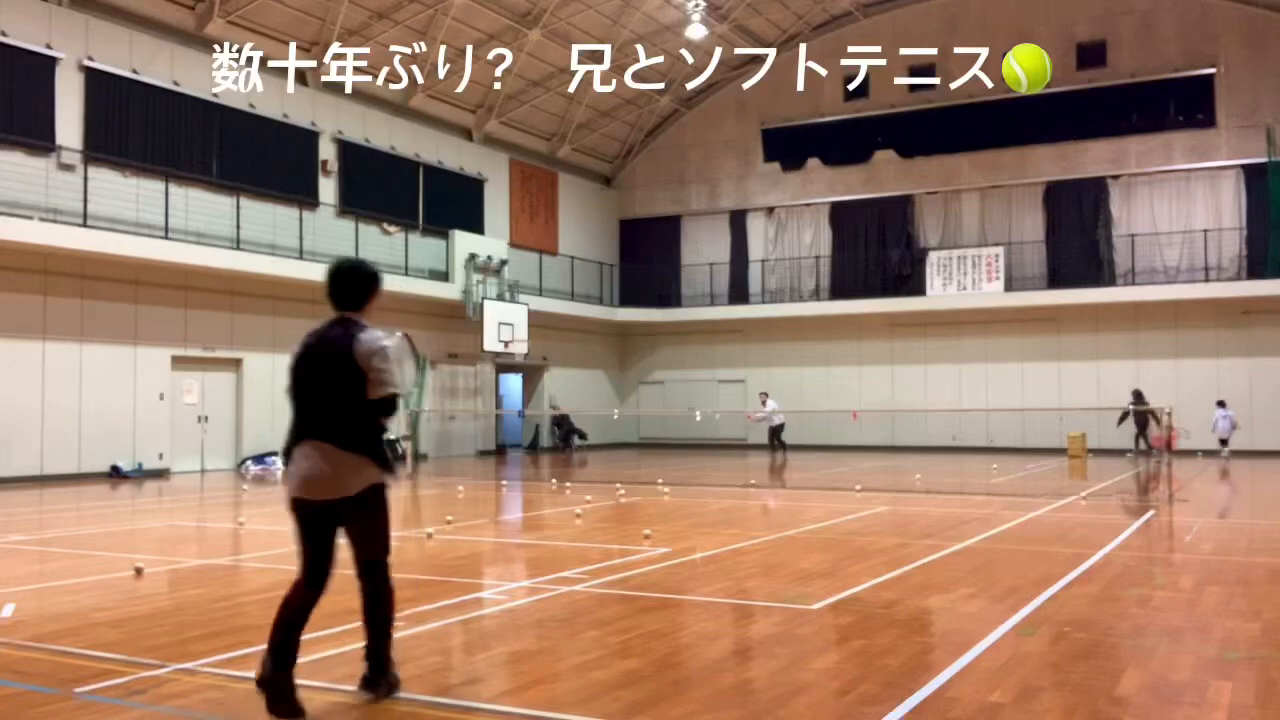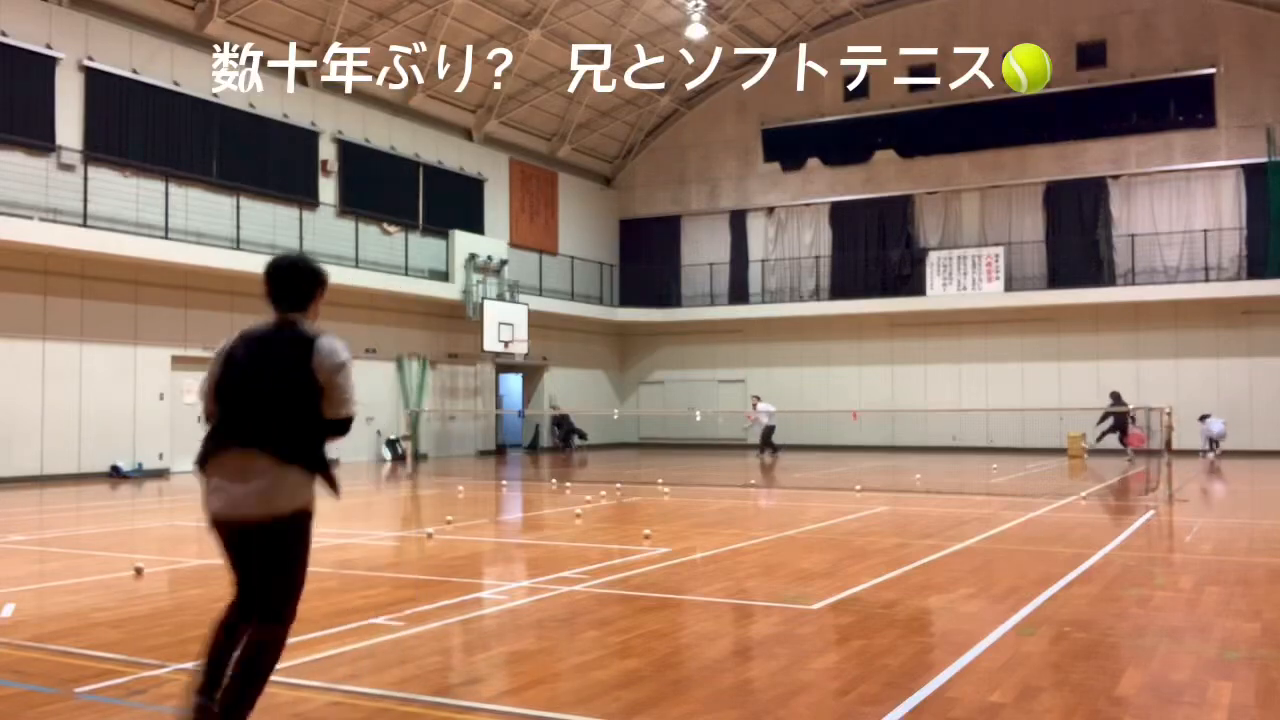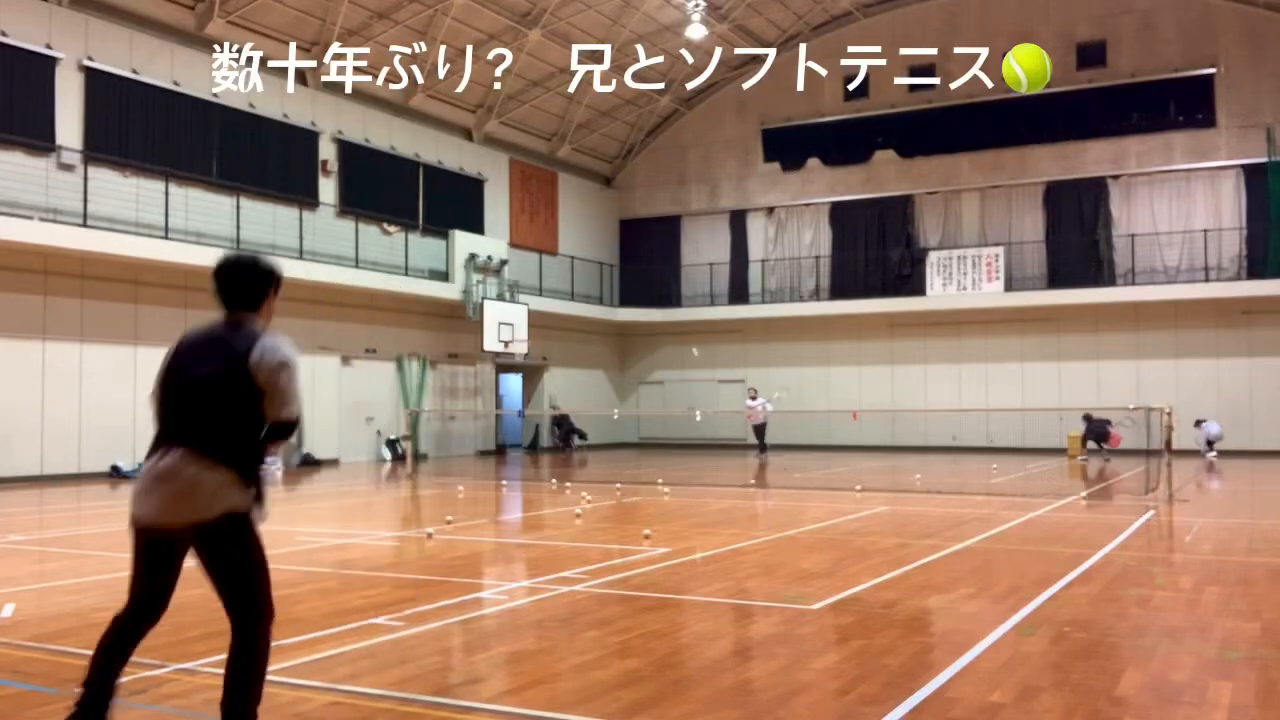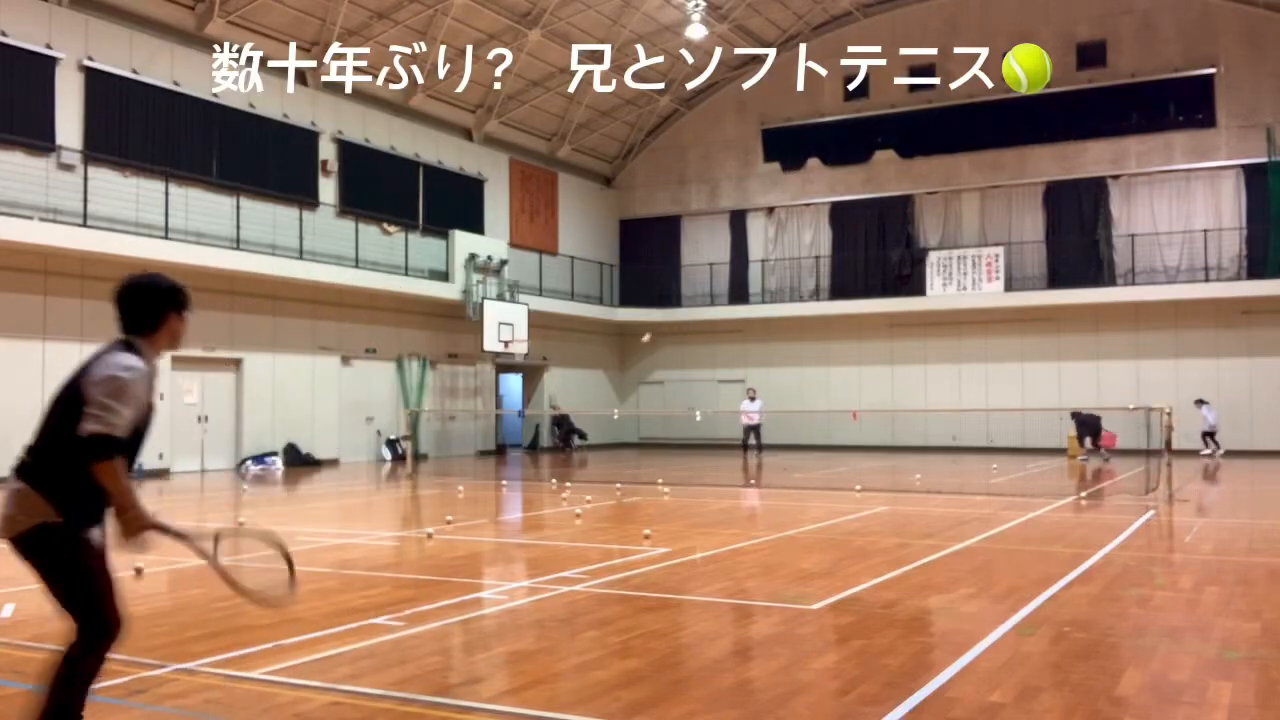
dt=0.4s
person 1, frame 1
left shoulder: (310, 343)
right shoulder: (370, 341)
left elbow: (303, 400)
right elbow: (384, 405)
right wrist: (369, 421)
left hip: (305, 471)
right hip: (353, 470)
left knee: (313, 575)
right knee: (374, 574)
left ankle: (276, 678)
right ankle: (377, 669)
person 1, frame 2
left shoulder: (238, 346)
right shoulder: (325, 350)
left elbow: (213, 410)
right elbow: (338, 423)
left hip: (226, 486)
right hip: (283, 491)
left knee: (251, 600)
right knee: (276, 614)
person 1, frame 3
left shoulder: (187, 344)
right shoulder: (272, 350)
left elbow: (167, 411)
right elbow: (283, 429)
left hip: (156, 490)
right hip: (216, 498)
left knee: (143, 607)
right knee: (252, 619)
person 1, frame 4
left shoulder: (126, 366)
right shoulder: (126, 370)
right elbow: (99, 450)
left wrist: (125, 512)
right wrist: (131, 511)
left hip: (70, 518)
right hip: (49, 516)
left knee: (98, 628)
right knee: (102, 626)
